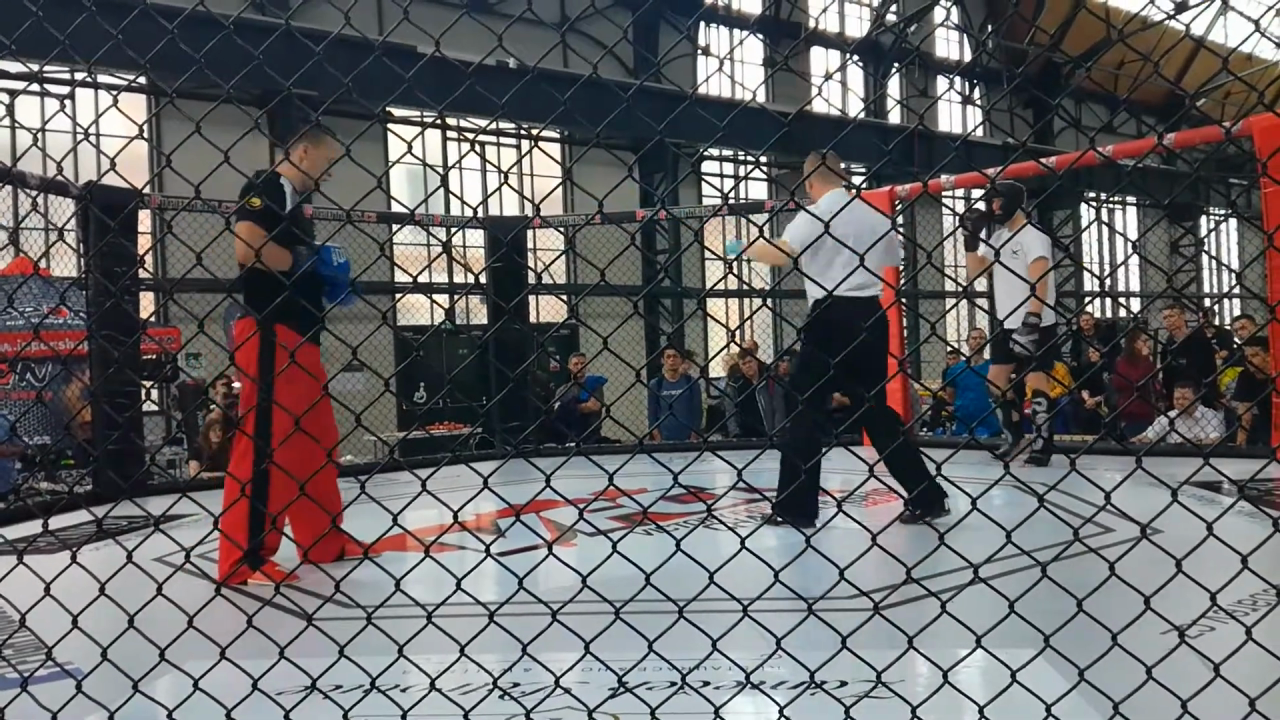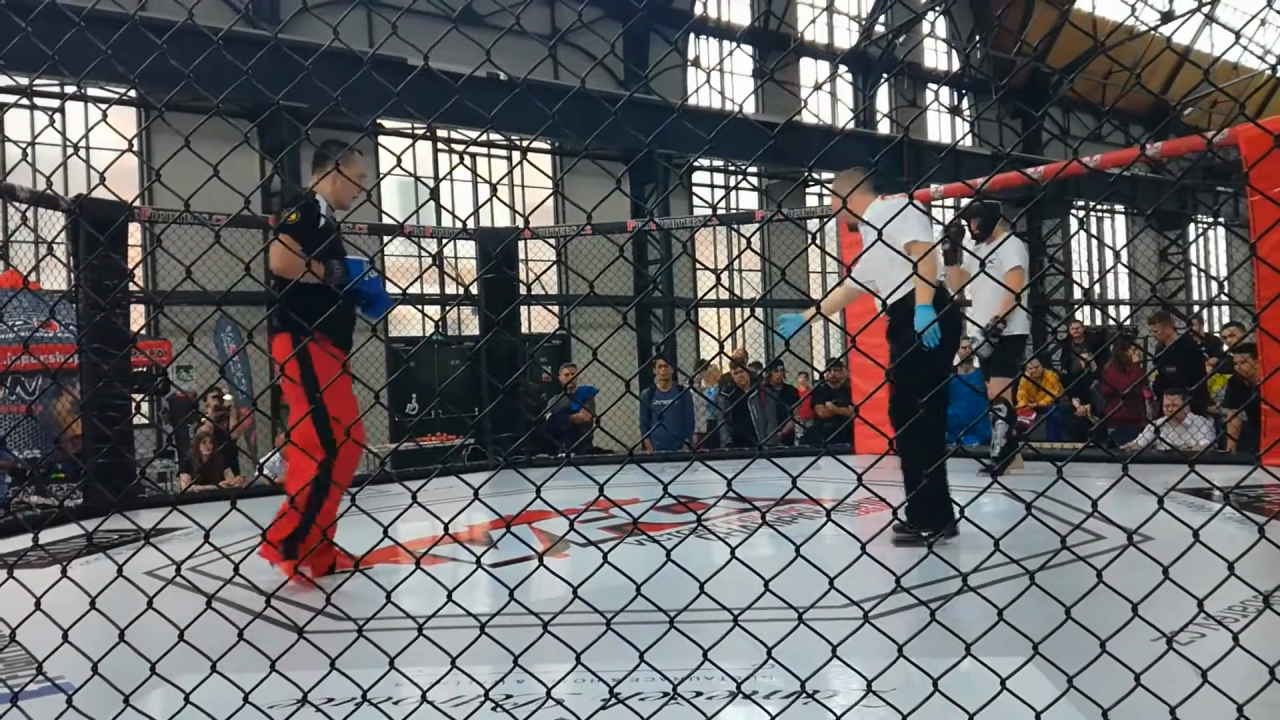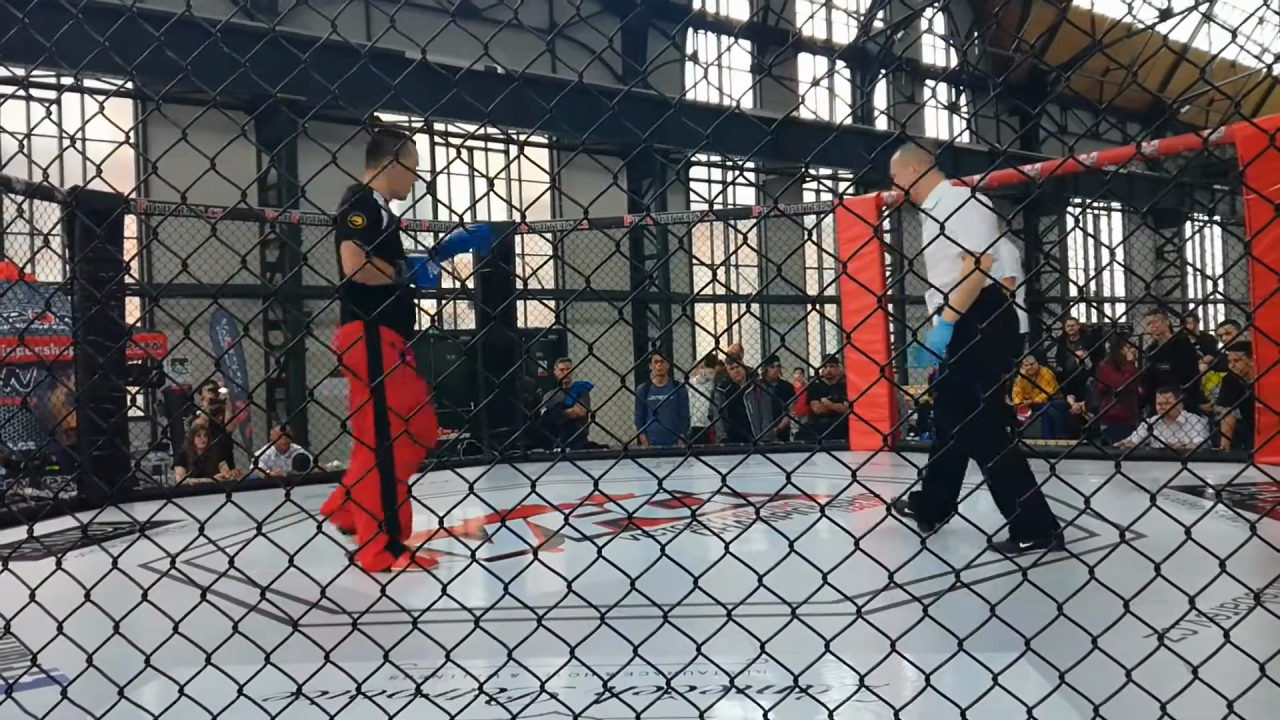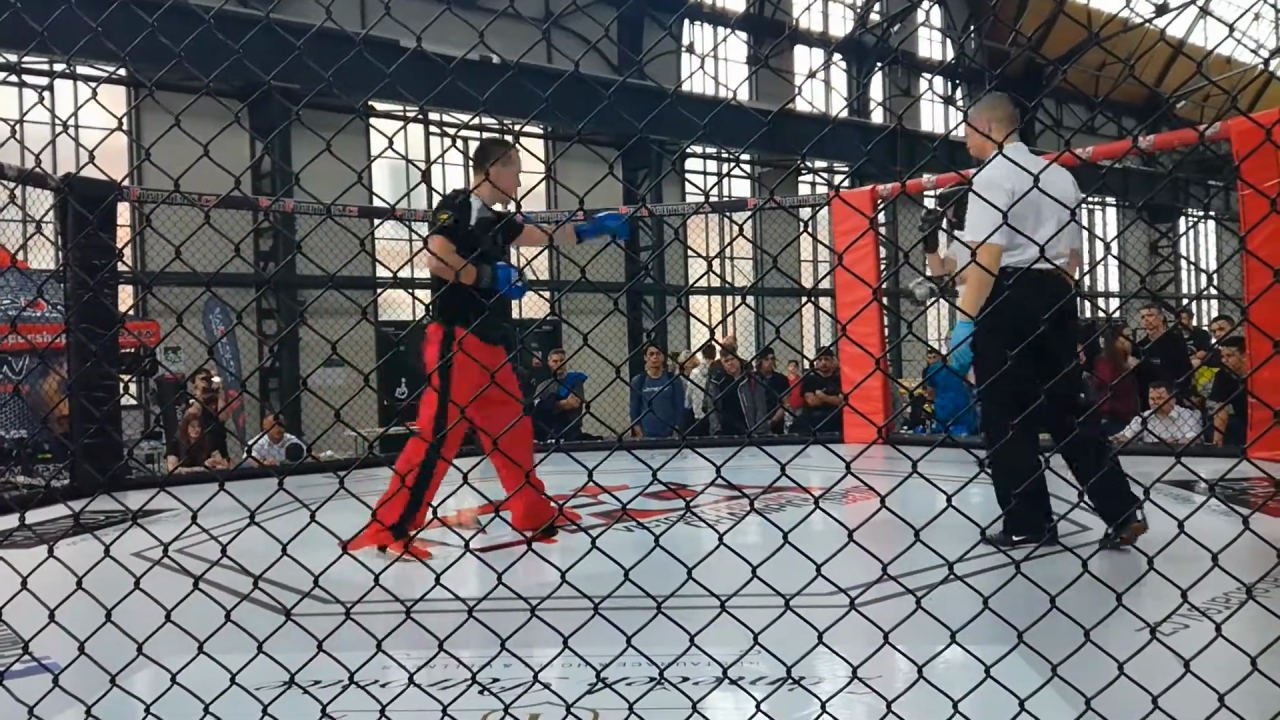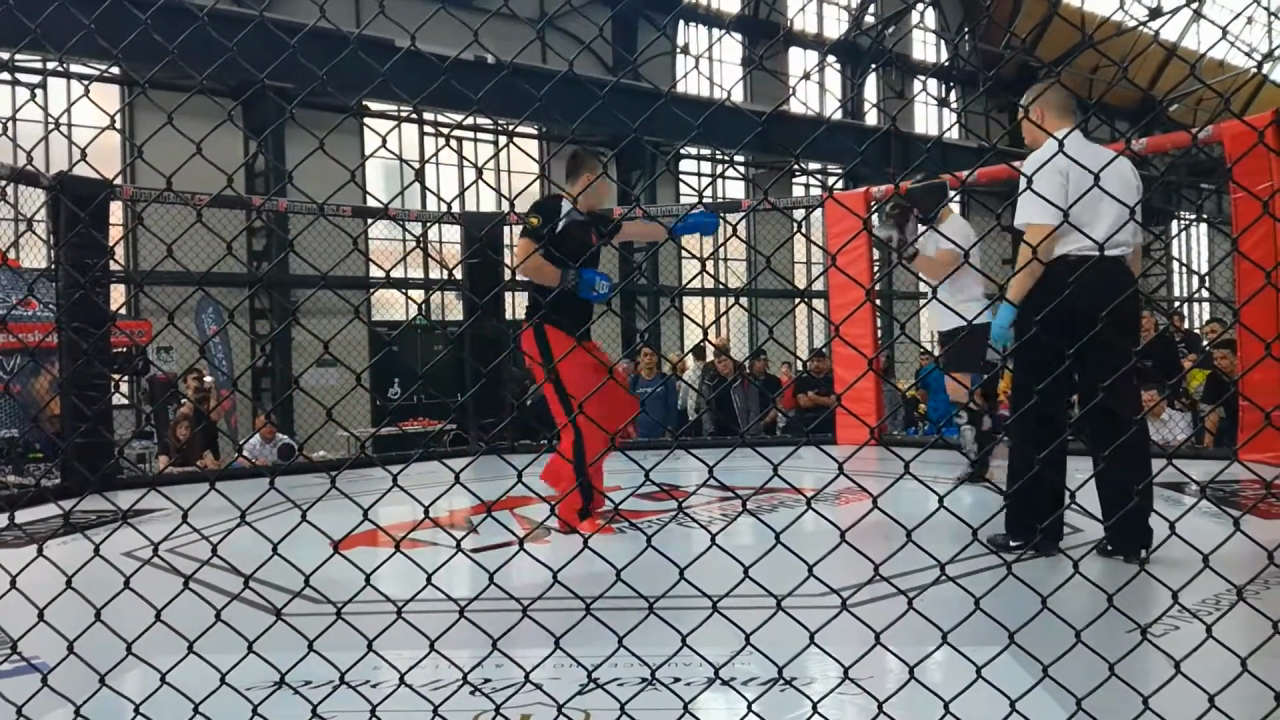
dt=0.5s
person 1, frame 1
left shoulder: (292, 201)
right shoulder: (266, 187)
right elbow: (246, 248)
left wrist: (325, 278)
right wrist: (307, 262)
left hip: (297, 336)
right hip: (269, 335)
left knee: (316, 439)
right knee: (264, 442)
left ankle: (323, 539)
right ankle: (243, 560)
person 1, frame 2
left shoulder: (325, 220)
right shoulder: (303, 206)
right elbow: (281, 262)
left wrist: (362, 293)
right wrist: (341, 272)
left hip: (326, 347)
right hip: (304, 345)
left knee: (318, 447)
right knee: (336, 444)
left ankle: (311, 547)
right ankle: (287, 539)
person 1, frame 3
left shoulder: (377, 208)
right shoulder: (360, 203)
left elbow: (392, 266)
right elbow: (354, 265)
left wrist: (449, 247)
right wrist: (406, 271)
left hip: (385, 336)
right hip: (371, 335)
left knee: (419, 429)
right knee: (386, 437)
left ankle: (348, 509)
right ankle: (383, 546)
person 1, frame 4
left shoulder: (495, 220)
right shoulder: (456, 205)
left elbow: (542, 233)
right elbow: (437, 259)
left wrist: (589, 229)
right wrist: (488, 276)
left hip: (486, 338)
right hip: (454, 336)
left knee: (512, 425)
right knee: (440, 432)
left ankle: (534, 514)
right ankle: (389, 528)
person 1, frame 5
left shoulder: (590, 221)
right shoulder: (548, 209)
left elbow: (637, 230)
right elbow: (524, 261)
left wrist: (681, 227)
right wrist: (576, 281)
left hip: (575, 335)
right hip: (548, 332)
left knee: (620, 406)
right knee: (580, 420)
left ankle: (563, 475)
right ankle: (578, 509)
person 2, frame 1
left shoulder: (818, 214)
right shoulder: (873, 215)
left elbow: (779, 253)
right elbow: (889, 258)
left wrist: (741, 247)
left hip: (832, 318)
right hip: (871, 317)
left knee: (807, 413)
right knee: (876, 411)
left ankle: (795, 507)
right ankle: (926, 497)
person 2, frame 2
left shoulder: (895, 209)
right shoulder: (873, 235)
left elbow: (924, 250)
right elbow: (846, 290)
left wrist: (924, 307)
right wrist: (803, 318)
left hip: (925, 316)
right hip: (911, 321)
left knee: (913, 416)
right knee: (920, 416)
left ankle: (931, 514)
right ankle: (926, 513)
person 2, frame 3
left shoulder: (958, 200)
right shoulder: (935, 214)
left elbow: (977, 262)
left wrist: (945, 322)
right wrist: (941, 324)
left hip: (980, 320)
right hip: (966, 326)
left knee: (983, 425)
right knee: (951, 418)
left ankle: (1036, 529)
right ankle: (931, 505)
person 2, frame 4
left shoulder: (993, 176)
right shoulder: (1061, 175)
left elbow: (988, 254)
right elbow: (1070, 250)
left wrist: (965, 319)
left hip: (1011, 300)
right hip: (1056, 296)
left knee: (1008, 417)
right knee: (1067, 408)
left ankle: (1028, 523)
right ankle: (1122, 513)
person 2, frame 5
left shoulder: (1044, 161)
right shoulder: (1121, 164)
left elbow: (1039, 240)
right elbow: (1134, 245)
left wrist: (1008, 304)
left hip: (1057, 290)
right hip: (1114, 289)
left knee: (1036, 412)
right knee: (1116, 410)
left ankle: (1029, 529)
right ankle: (1129, 535)
person 3, frame 1
left shoulder: (1032, 235)
right shoulder: (997, 236)
left elbow: (1040, 282)
right elbow: (975, 272)
left wrist: (1031, 321)
right wrist: (971, 237)
left hip: (1036, 323)
right hip: (1007, 323)
left knee: (1035, 381)
right knee: (996, 378)
left ankle: (1041, 446)
right ankle: (1015, 439)
person 3, frame 2
left shoulder: (1010, 245)
right shoulder: (976, 250)
left elbow: (1013, 289)
right elbow: (957, 285)
left wrist: (996, 325)
right wrist: (951, 251)
left hip: (1009, 331)
right hip: (987, 332)
left knee: (999, 391)
right knee: (993, 394)
left ankle: (999, 456)
right ankle: (1010, 452)
person 3, frame 3
left shoulder: (1000, 248)
right shoulder: (977, 249)
left elbow: (1005, 295)
right elbow: (967, 289)
left wrist: (980, 325)
left hip: (1003, 330)
right hip: (983, 331)
left knee: (996, 391)
right knee: (990, 391)
person 3, frame 4
left shoulder: (989, 232)
right shoulder: (961, 237)
left elbow: (981, 277)
right elbow: (943, 270)
left wrist: (950, 279)
right wrist: (930, 241)
left hip: (995, 320)
right hip: (975, 321)
left knee: (979, 380)
right knee: (980, 383)
left ankle: (998, 438)
right ankle: (1000, 437)
person 3, frame 5
left shoulder: (958, 229)
right shoulder: (930, 231)
left elbow: (940, 270)
right elbow: (917, 264)
left wrist: (906, 249)
right wrist: (897, 232)
left hip: (970, 322)
right hip: (949, 322)
left knee: (957, 390)
right knee: (965, 390)
left ankle: (978, 459)
right ankle: (986, 435)
